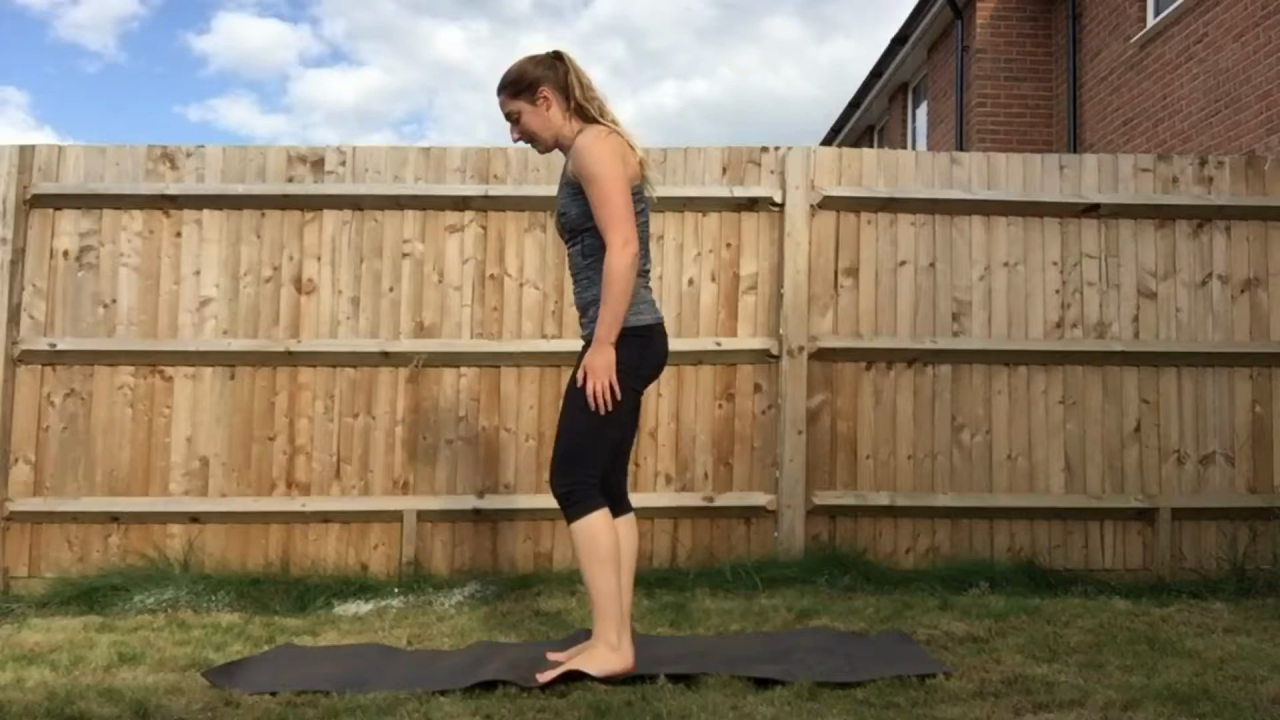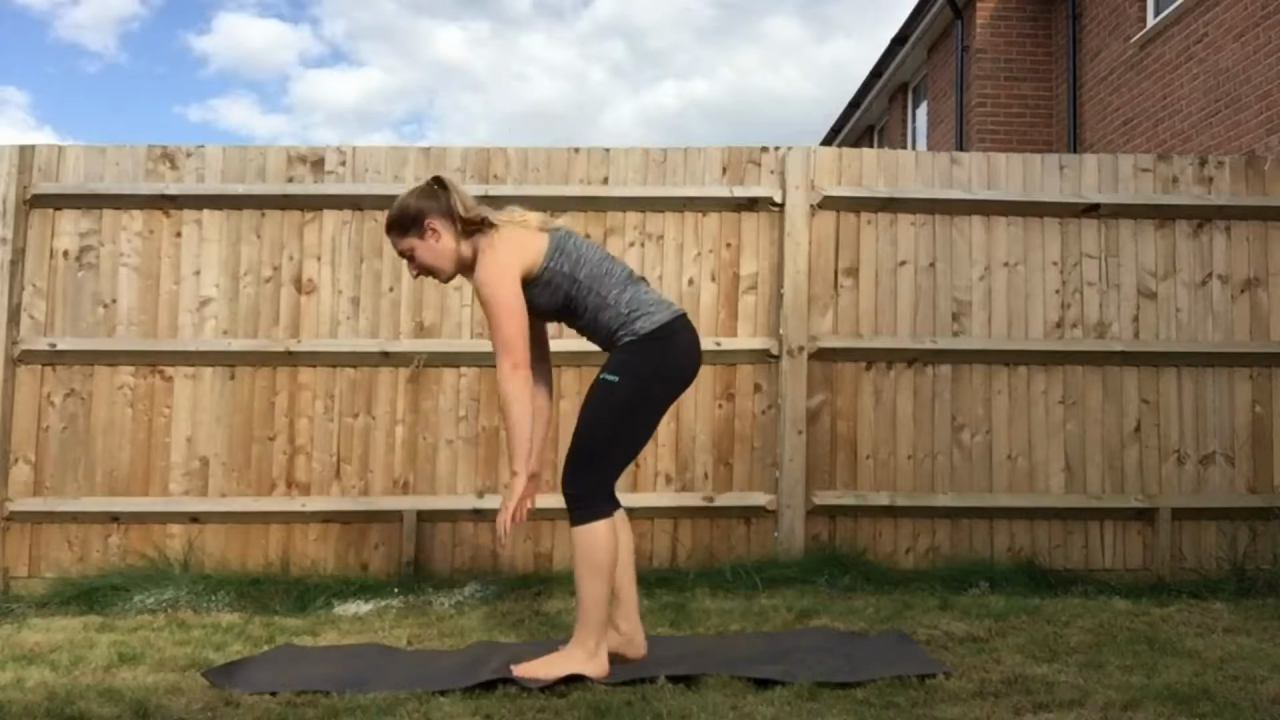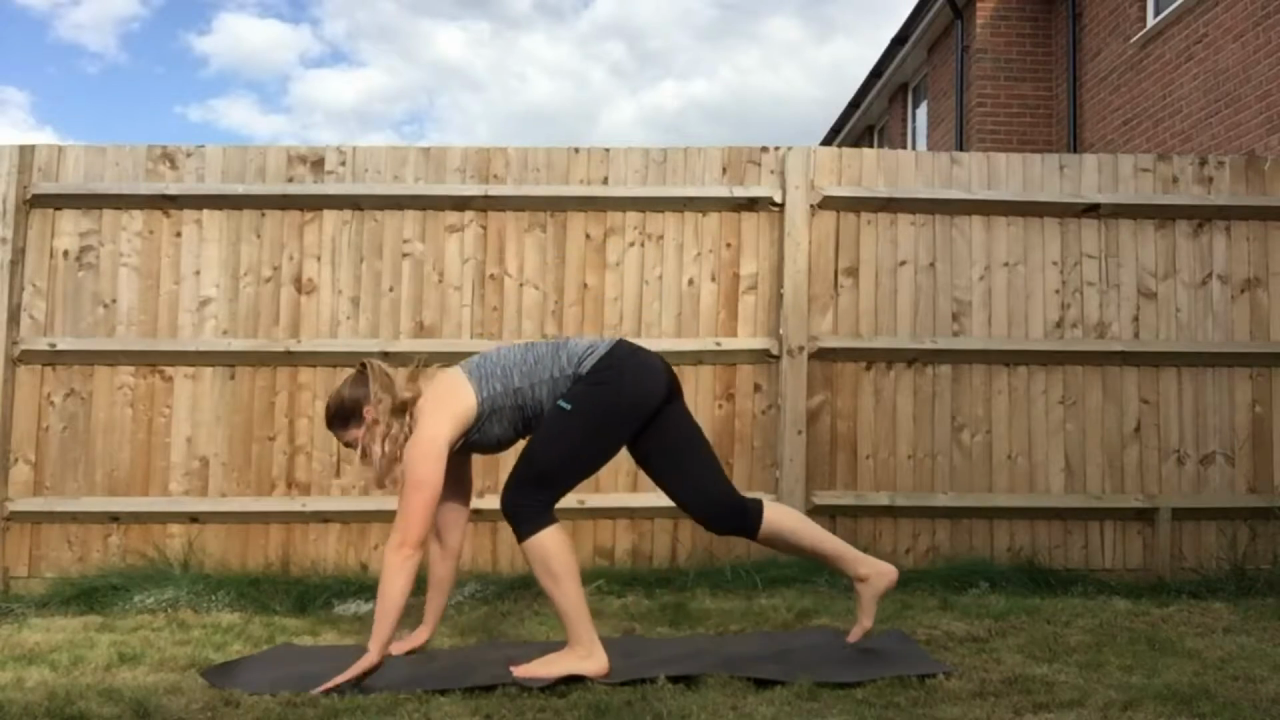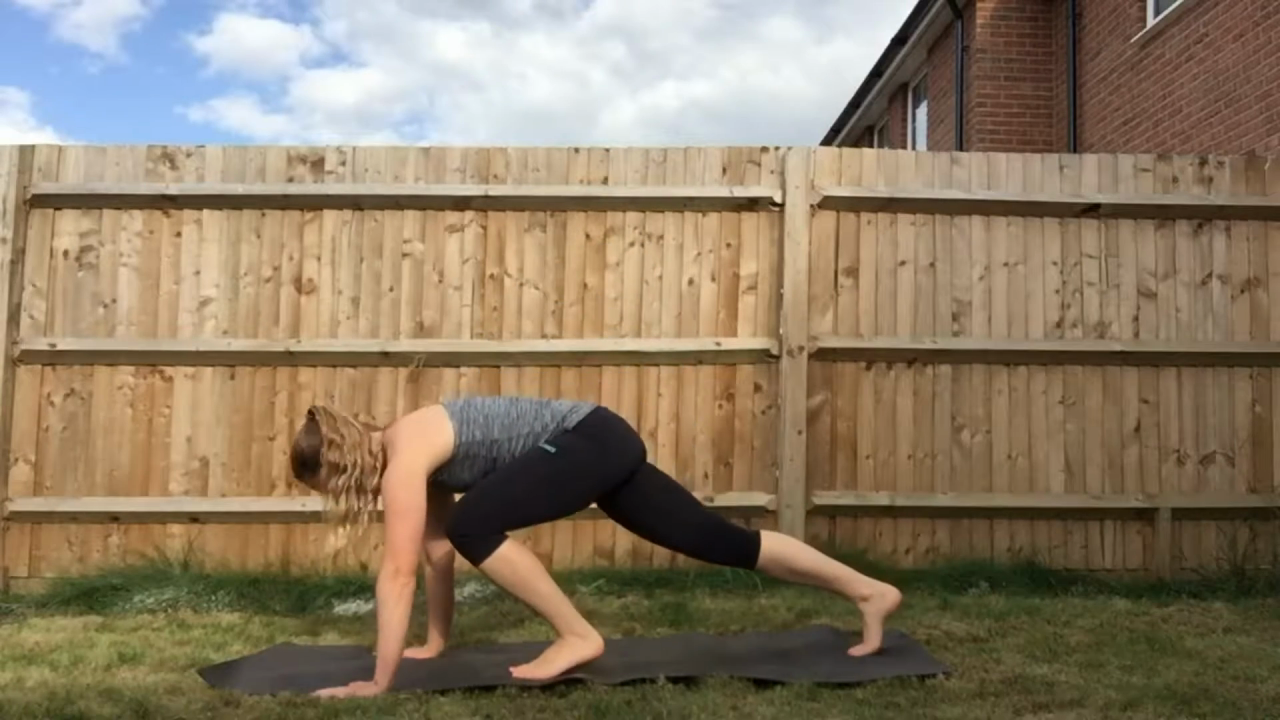
dt=0.5s
person 1, frame 1
left shoulder: (594, 146)
right shoulder: (588, 152)
left elbow: (622, 252)
left wrist: (602, 347)
left hip: (625, 340)
right hip: (623, 340)
left knee: (574, 479)
right knee: (605, 487)
left ankle: (609, 645)
right ankle: (616, 639)
person 1, frame 2
left shoulder: (492, 258)
right shoulder: (507, 243)
left elbow: (513, 372)
right elbow: (535, 370)
left wrist: (522, 471)
right wrist: (532, 460)
left hip: (651, 345)
right hip: (663, 341)
left knee: (585, 482)
right knee: (592, 484)
left ankle: (587, 650)
right ankle: (626, 629)
person 1, frame 3
left shoulder: (428, 426)
right shoulder: (442, 417)
left elbow: (405, 544)
right elbow: (447, 531)
left wrist: (374, 653)
right wrist: (425, 630)
left hip: (611, 380)
right hip: (638, 373)
left knee: (525, 503)
right knee: (719, 507)
left ankle: (585, 650)
right ankle: (866, 569)
person 1, frame 4
left shoulder: (404, 456)
right shoulder: (417, 454)
left elbow: (397, 574)
right elbow: (438, 553)
left wrist: (380, 681)
right wrist: (433, 644)
left hip: (589, 439)
right hip: (604, 442)
left knee: (474, 524)
right knee: (715, 538)
left ankle: (576, 637)
right ankle: (869, 592)
